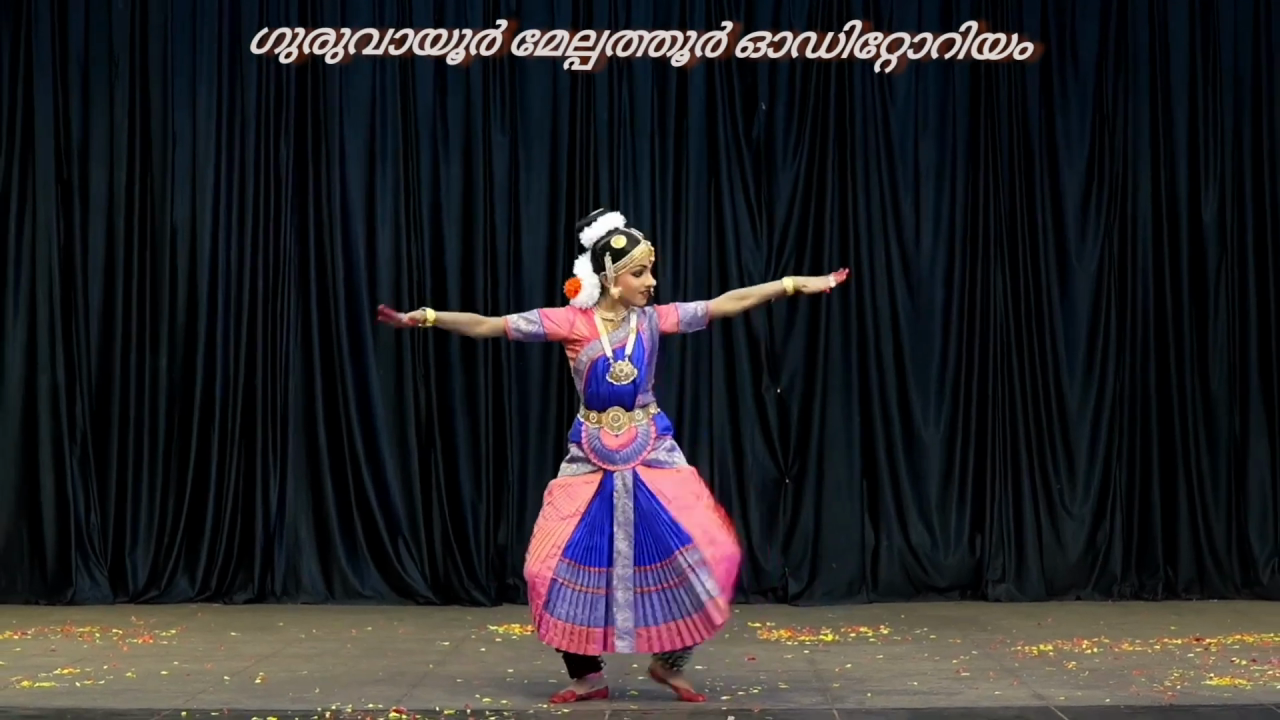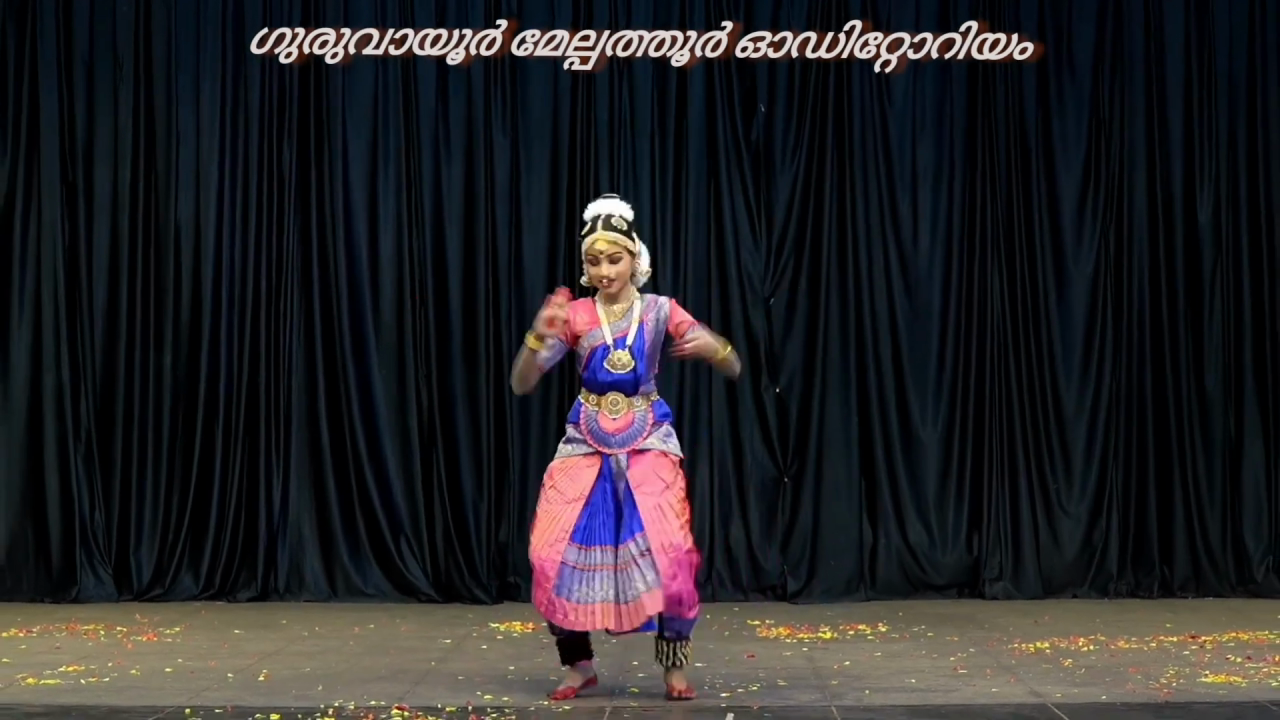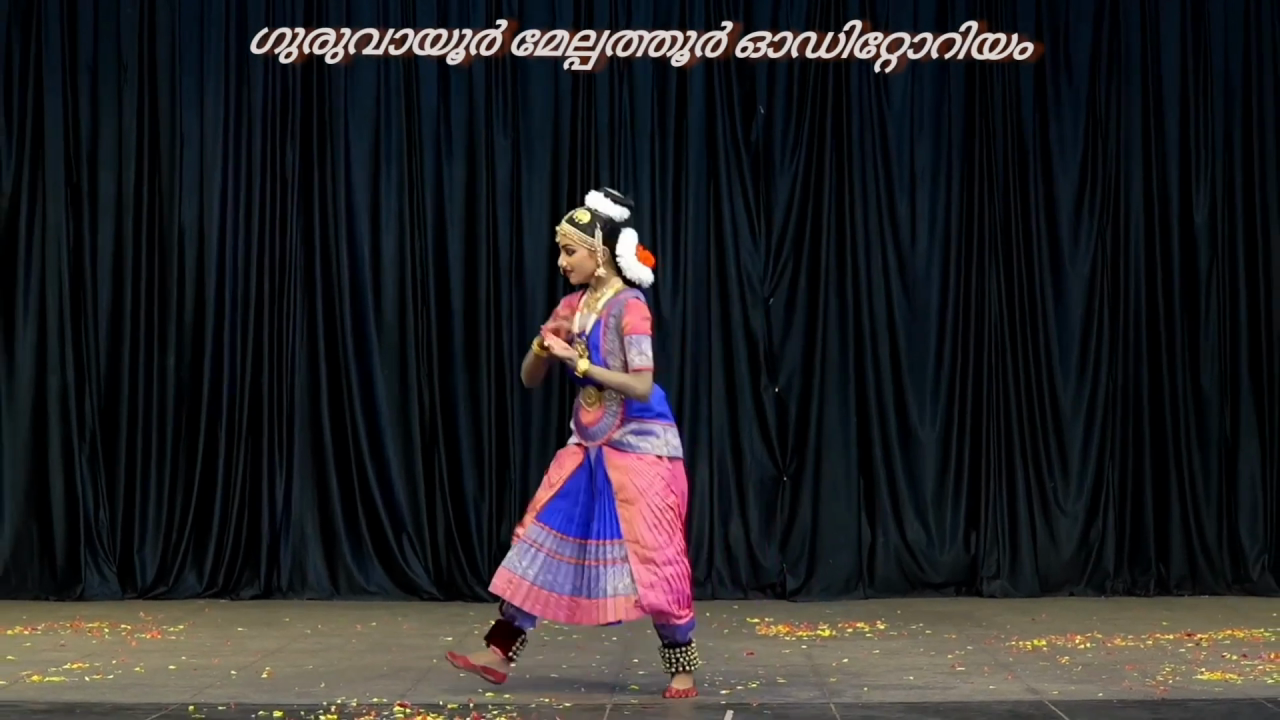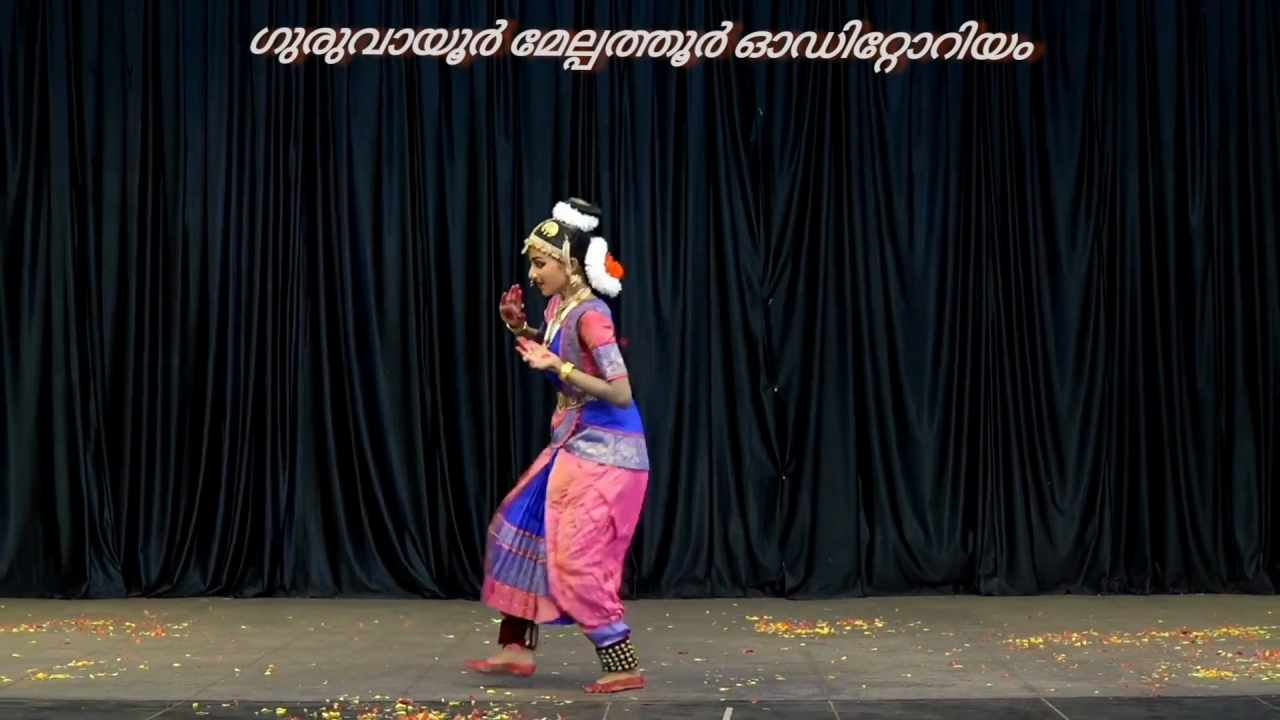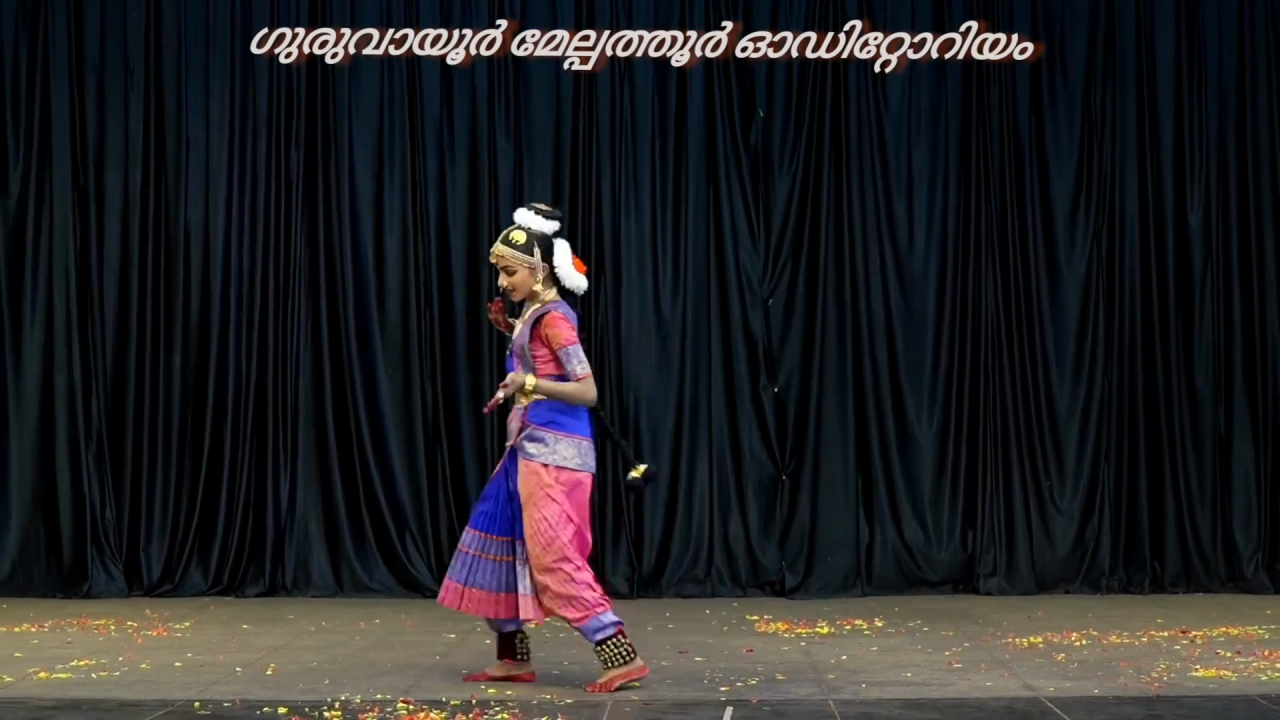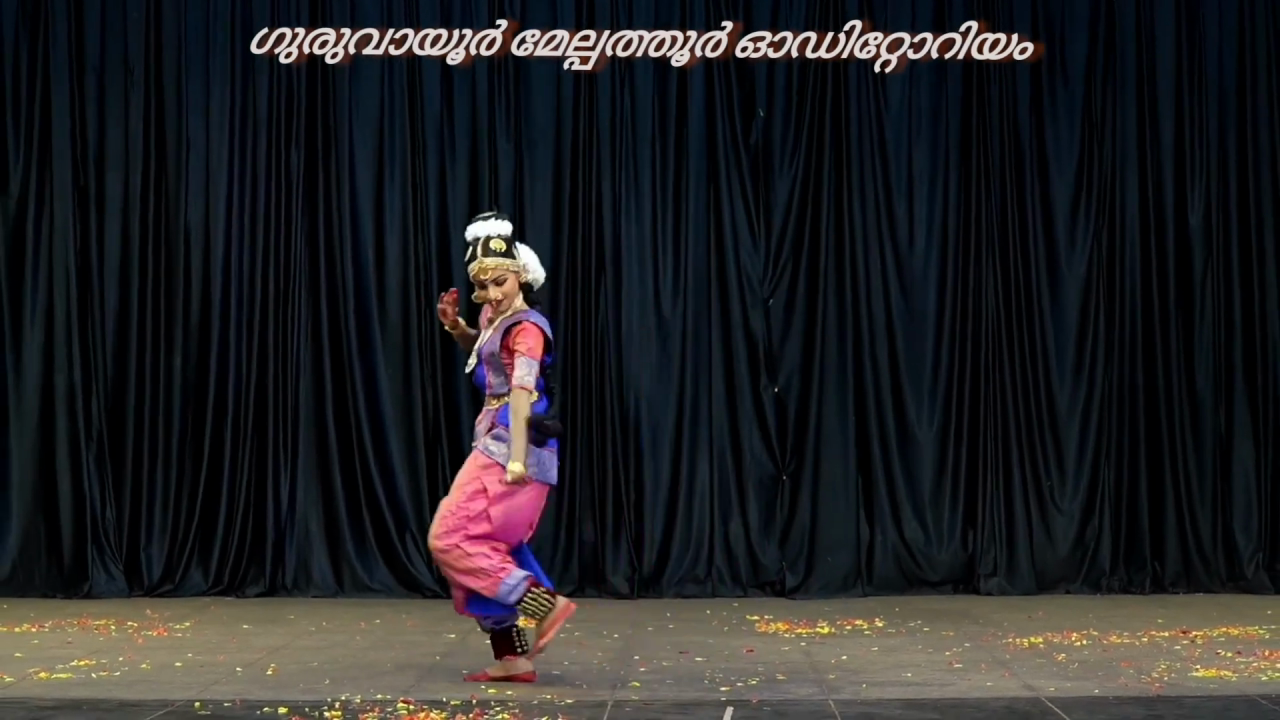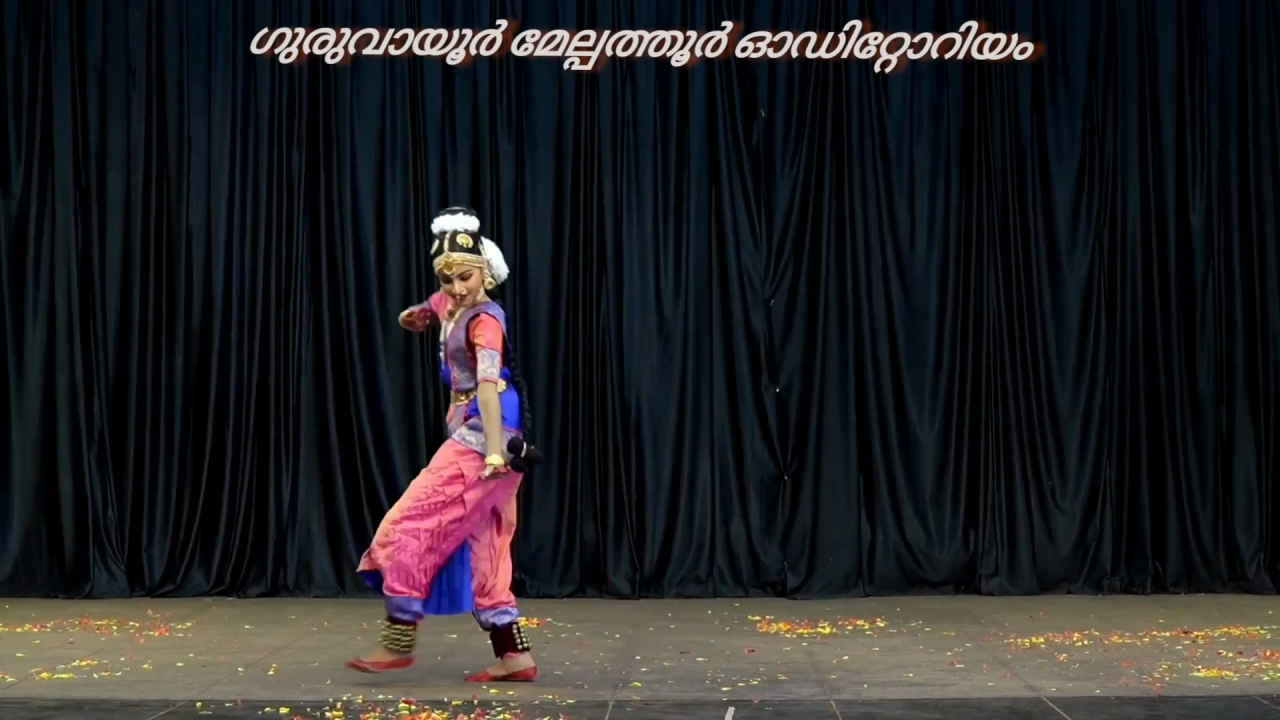
dt=0.2s
person 1, frame 1
left shoulder: (653, 318)
right shoulder: (569, 321)
left elbow: (727, 303)
right elbow: (487, 327)
left wrist: (799, 284)
right wrist: (426, 316)
left hip: (652, 455)
right hip: (590, 461)
left knee: (704, 551)
right knee: (553, 566)
left ankle: (668, 661)
right ankle: (587, 676)
person 1, frame 2
left shoulder: (661, 310)
right shoulder: (573, 314)
left elbow: (732, 368)
right elbow: (521, 384)
left wrist: (713, 348)
right wrist: (539, 338)
left hip: (647, 442)
right hip: (587, 446)
left knee: (666, 547)
right knee: (557, 550)
left ankle: (673, 662)
right ankle: (578, 665)
person 1, frame 3
left shoulder: (630, 306)
right shoulder: (570, 307)
left elbow: (641, 387)
right elbow: (529, 378)
left wrist: (578, 360)
right wrist: (544, 344)
left hip: (637, 441)
right hip: (589, 444)
left knee: (654, 551)
right knee: (545, 537)
left ankle: (681, 666)
right ankle: (500, 651)
person 1, frame 4
left shoulder: (592, 316)
right shoulder: (558, 307)
left elbow: (621, 393)
right elbow: (545, 349)
left wrist: (559, 367)
right wrist: (518, 326)
left hip: (604, 448)
right hip: (573, 445)
left knee: (574, 558)
right knee: (520, 529)
left ankle: (623, 666)
right ankle: (516, 647)
person 1, frame 5
left shoulder: (554, 318)
right shoulder: (535, 313)
left elbow: (587, 391)
left wrist: (529, 383)
right wrist: (508, 328)
left hip: (553, 447)
right hip: (535, 445)
left knee: (556, 558)
right knee: (496, 538)
left ankle: (624, 659)
right ankle: (512, 658)
person 1, frame 6
left shoulder: (526, 327)
right shoulder: (493, 316)
left elbow: (521, 397)
right elbow: (481, 351)
left wrist: (517, 459)
right wrist: (451, 322)
left hip: (515, 448)
right hip: (499, 446)
left knee: (451, 538)
right knee: (487, 548)
left ankle: (546, 604)
right ankle: (511, 657)
person 1, frame 7
left shoulder: (484, 319)
right shoulder: (450, 303)
left elbow: (489, 387)
right elbow: (420, 326)
left wrist: (495, 450)
right wrist: (410, 319)
left hip: (484, 438)
right hip: (476, 436)
left knee: (409, 529)
right knee: (479, 550)
left ankle: (398, 643)
right ankle: (515, 655)
